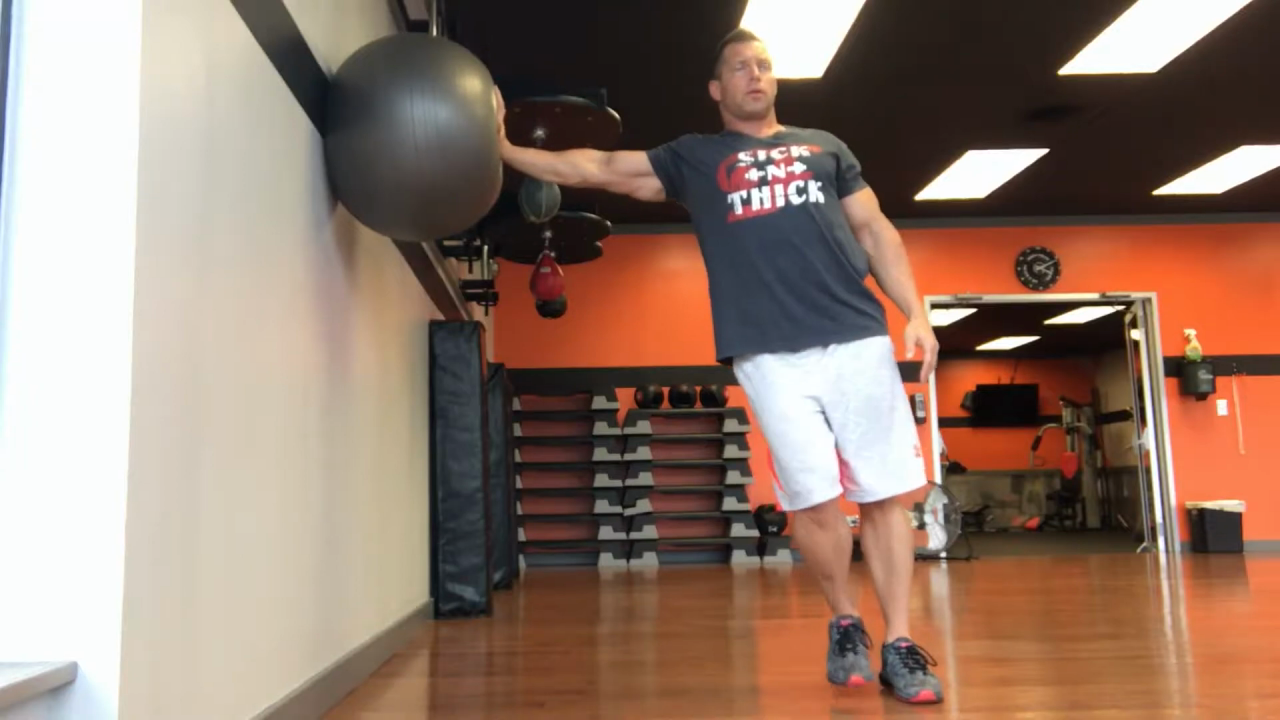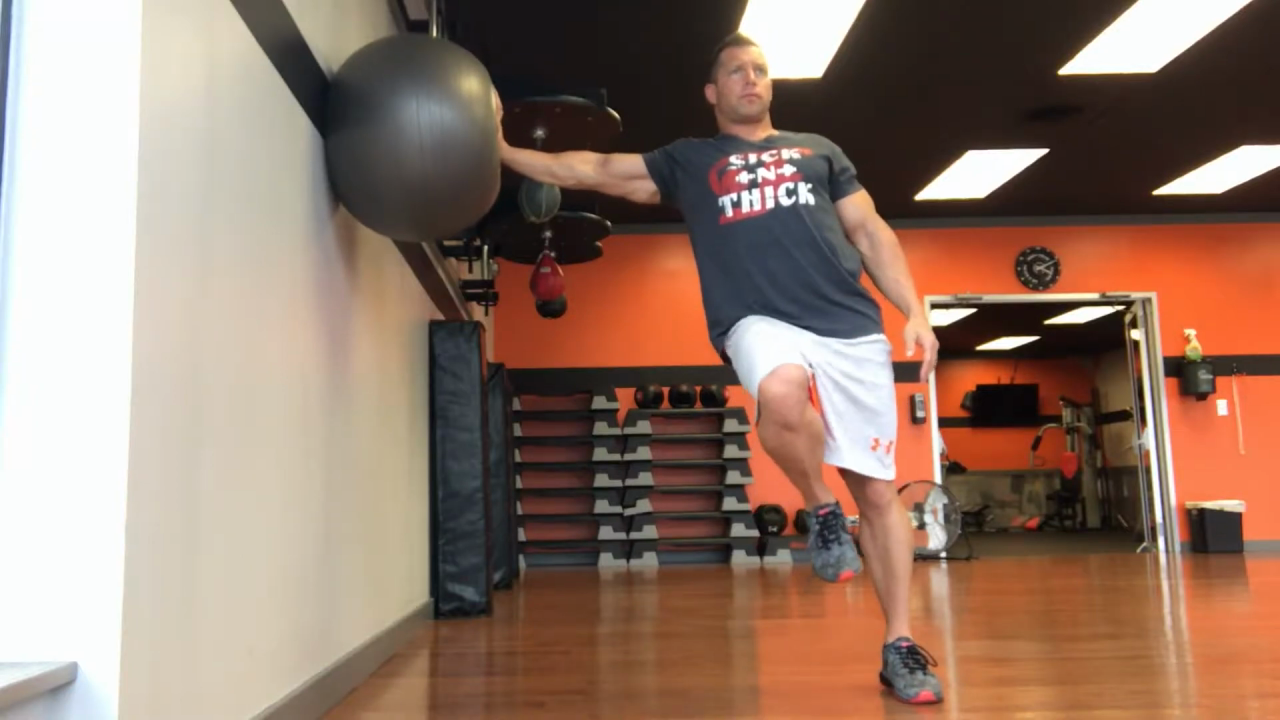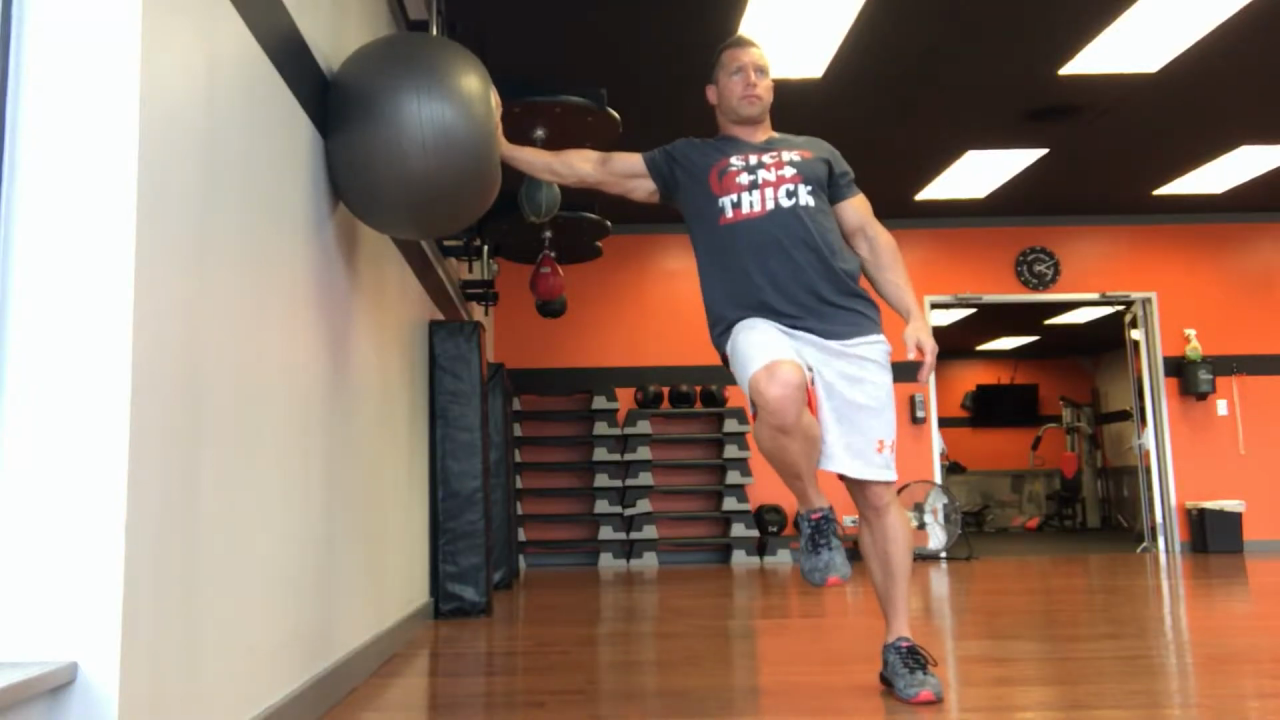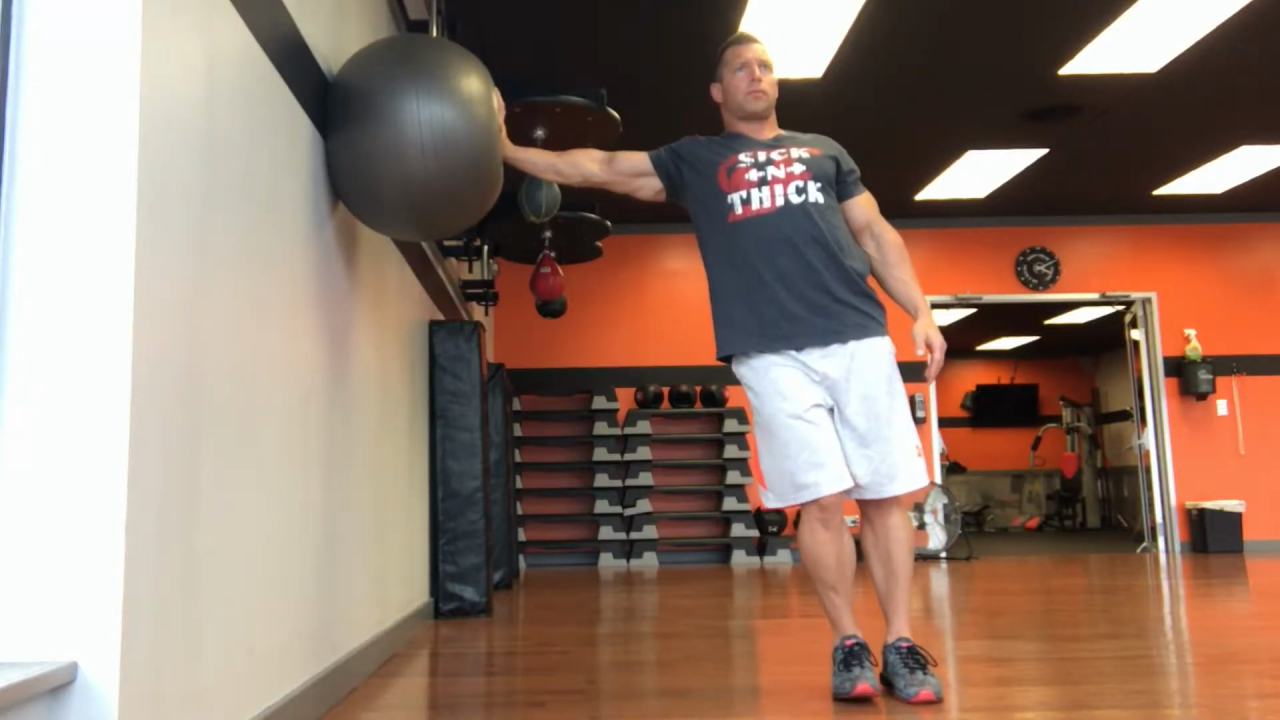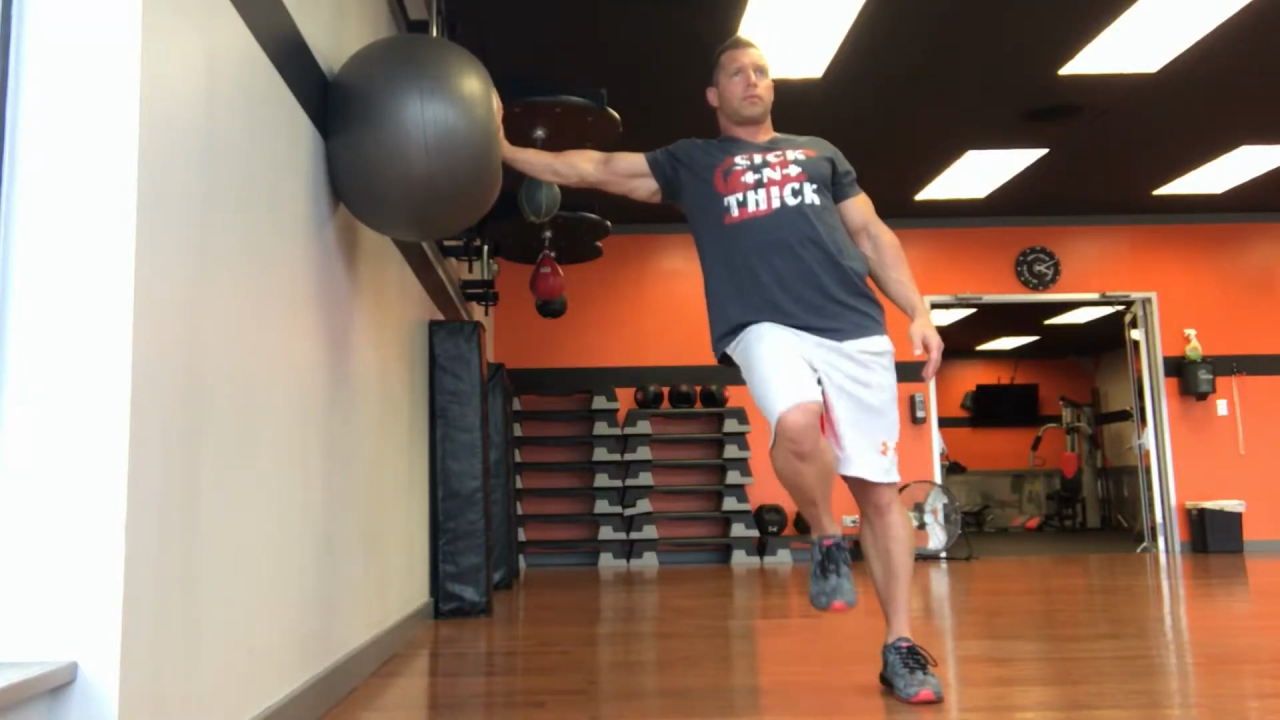
dt=1s
person 1, frame 1
left shoulder: (825, 145)
right shoulder: (694, 158)
left elbow: (875, 230)
right elbow: (599, 168)
left wrist: (915, 313)
right wrist: (504, 149)
left hip: (859, 339)
right hip: (770, 352)
left knee: (885, 495)
right knee: (815, 498)
left ankle: (900, 646)
right ankle: (844, 622)
person 1, frame 2
left shoulder: (817, 149)
right shoulder: (687, 161)
left elbow: (870, 232)
right elbow: (594, 170)
left wrist: (914, 312)
right wrist: (502, 151)
left hip: (852, 330)
right hip: (761, 328)
left knee: (878, 489)
right knee: (782, 390)
left ankle: (900, 646)
right ankle: (824, 511)
person 1, frame 3
left shoulder: (818, 152)
right shoulder: (687, 161)
left elbow: (869, 237)
right elbow: (594, 168)
left wrist: (914, 316)
right wrist: (501, 148)
left hip: (852, 331)
right hip: (760, 327)
left knee: (877, 490)
right knee: (779, 395)
left ankle: (899, 646)
right ankle: (815, 515)
person 1, frame 4
left shoulder: (824, 150)
right shoulder: (694, 160)
left elbow: (876, 234)
right elbow: (601, 168)
left wrist: (921, 313)
right wrist: (506, 150)
left hip: (860, 339)
right hip: (771, 352)
left knee: (885, 495)
right knee: (822, 500)
left ankle: (901, 646)
right ankle: (848, 645)
person 1, frame 5
left shoulder: (820, 152)
right shoulder: (691, 162)
left elbow: (871, 234)
right elbow: (596, 169)
left wrist: (918, 312)
right wrist: (504, 151)
left hip: (857, 330)
right hip: (765, 330)
left knee: (879, 488)
right knee: (795, 423)
left ankle: (900, 645)
right ankle: (825, 541)
